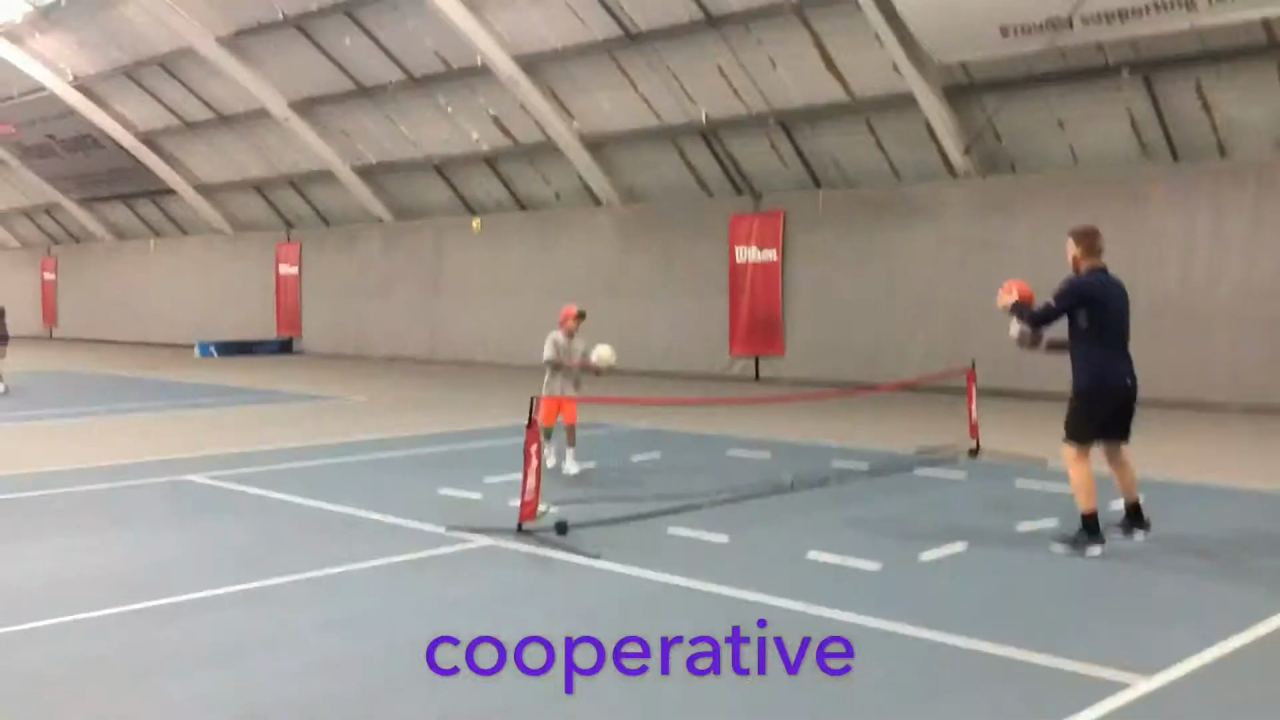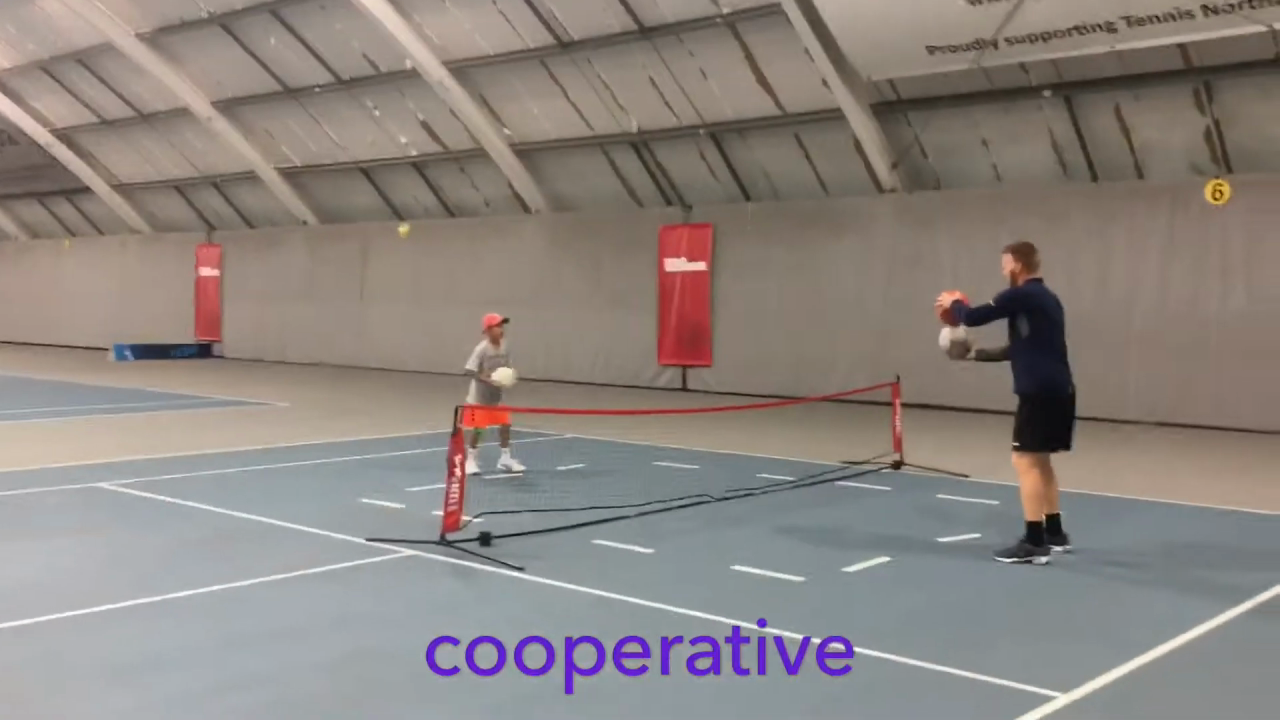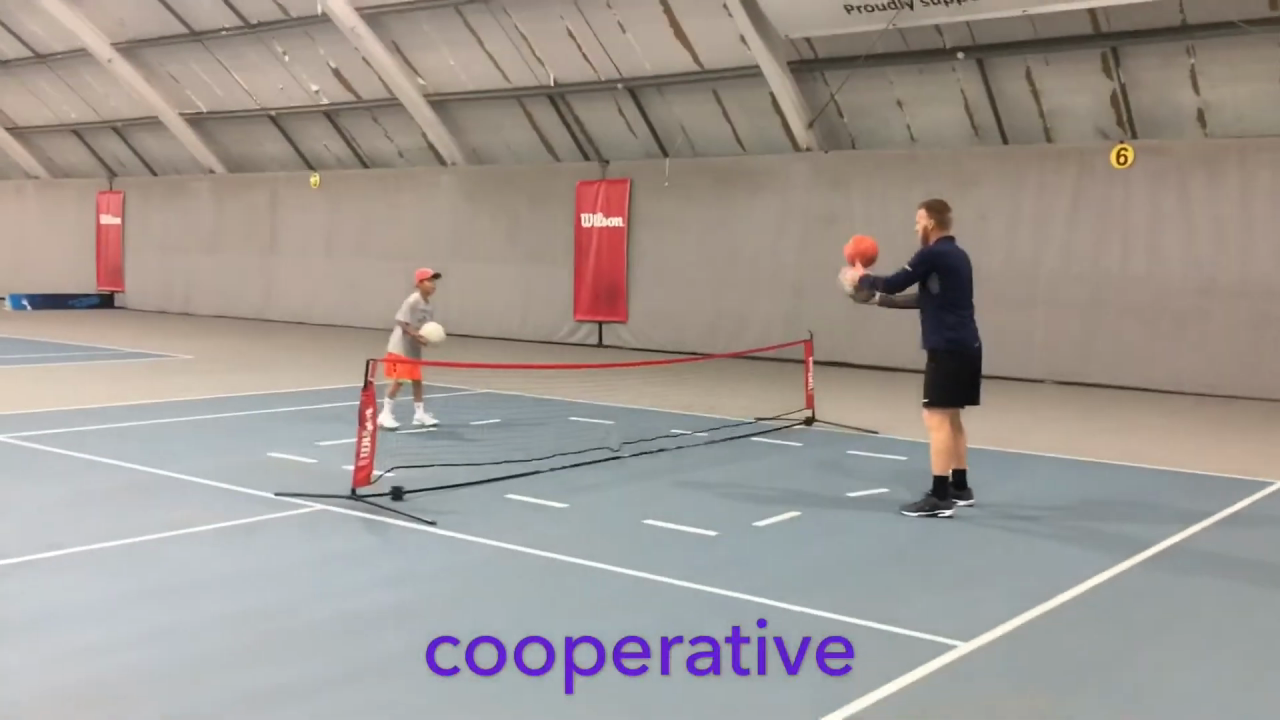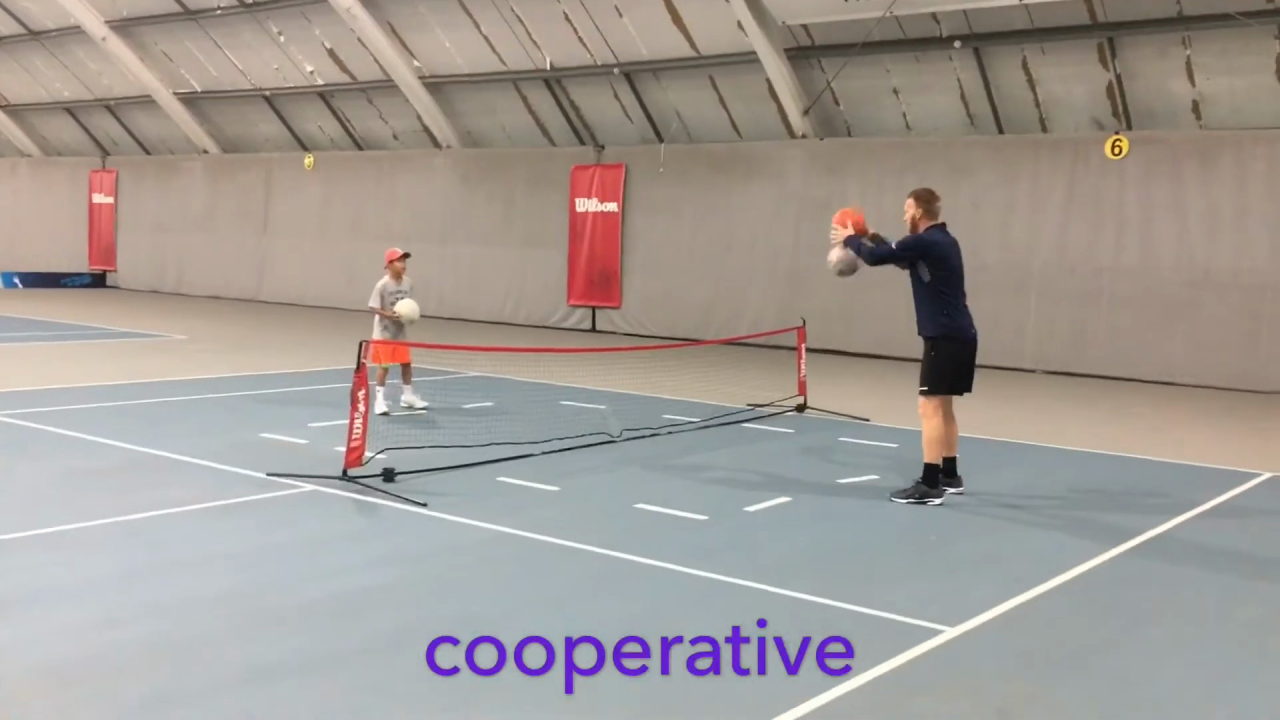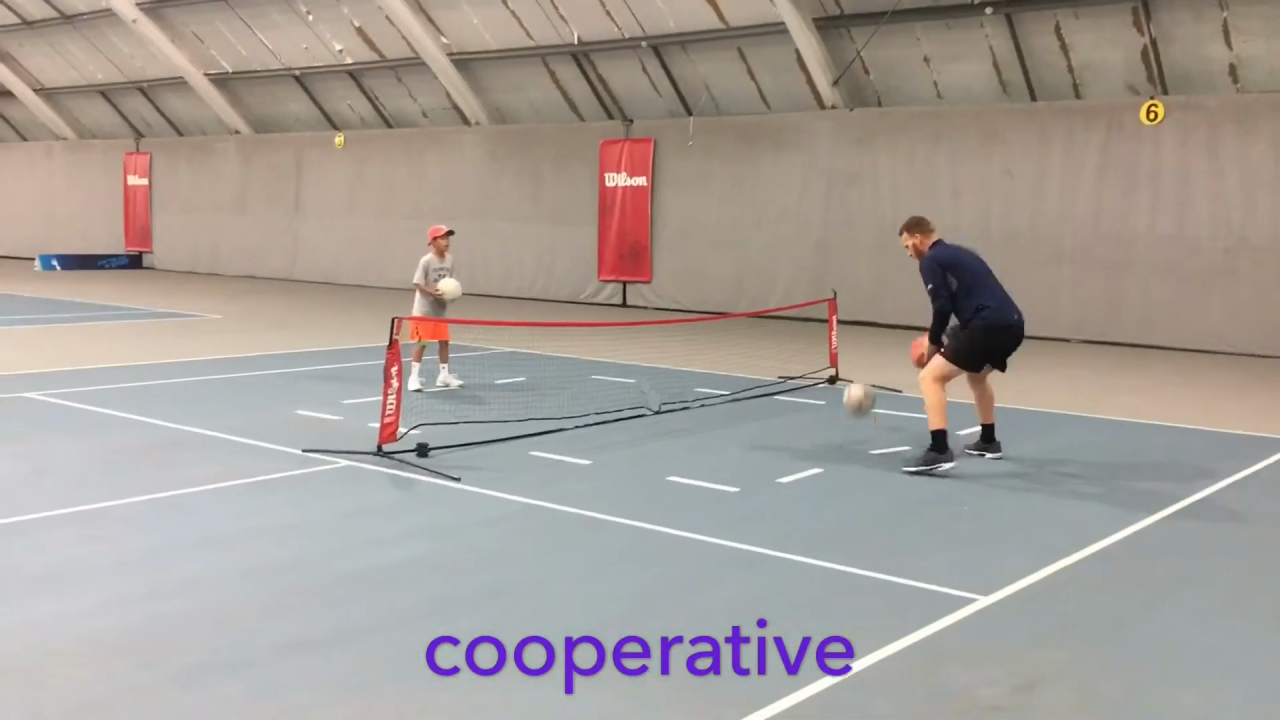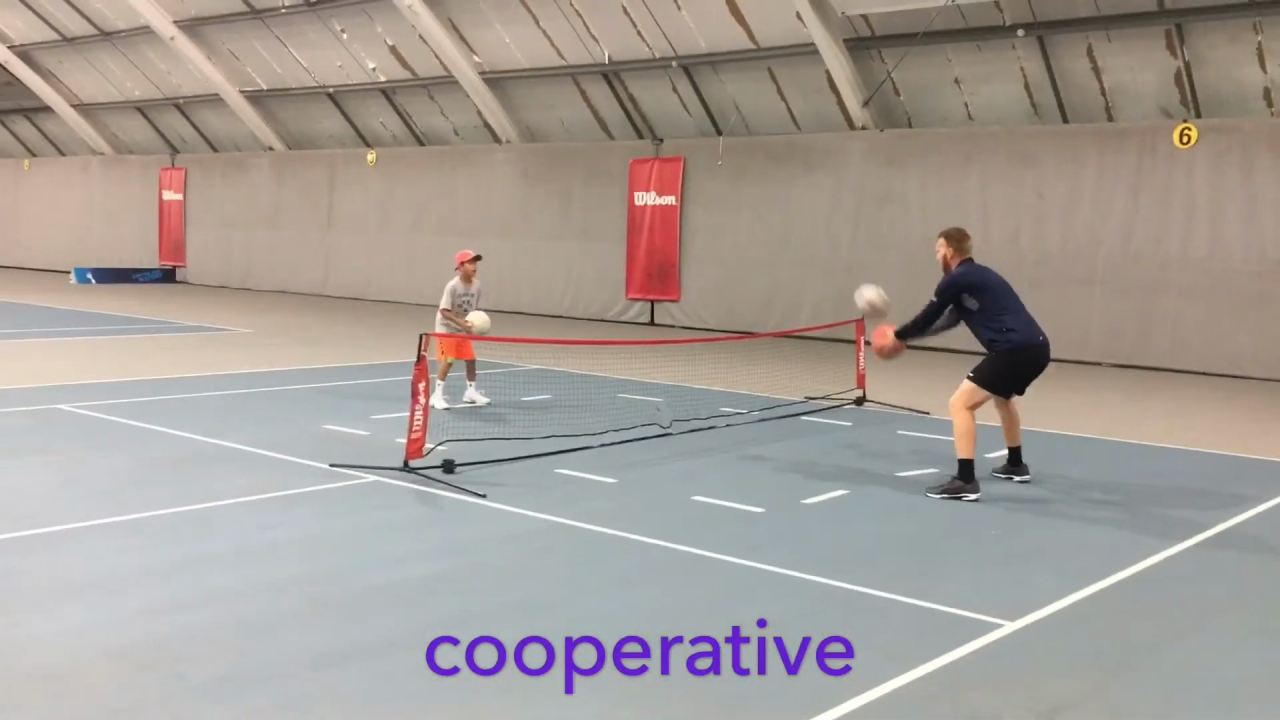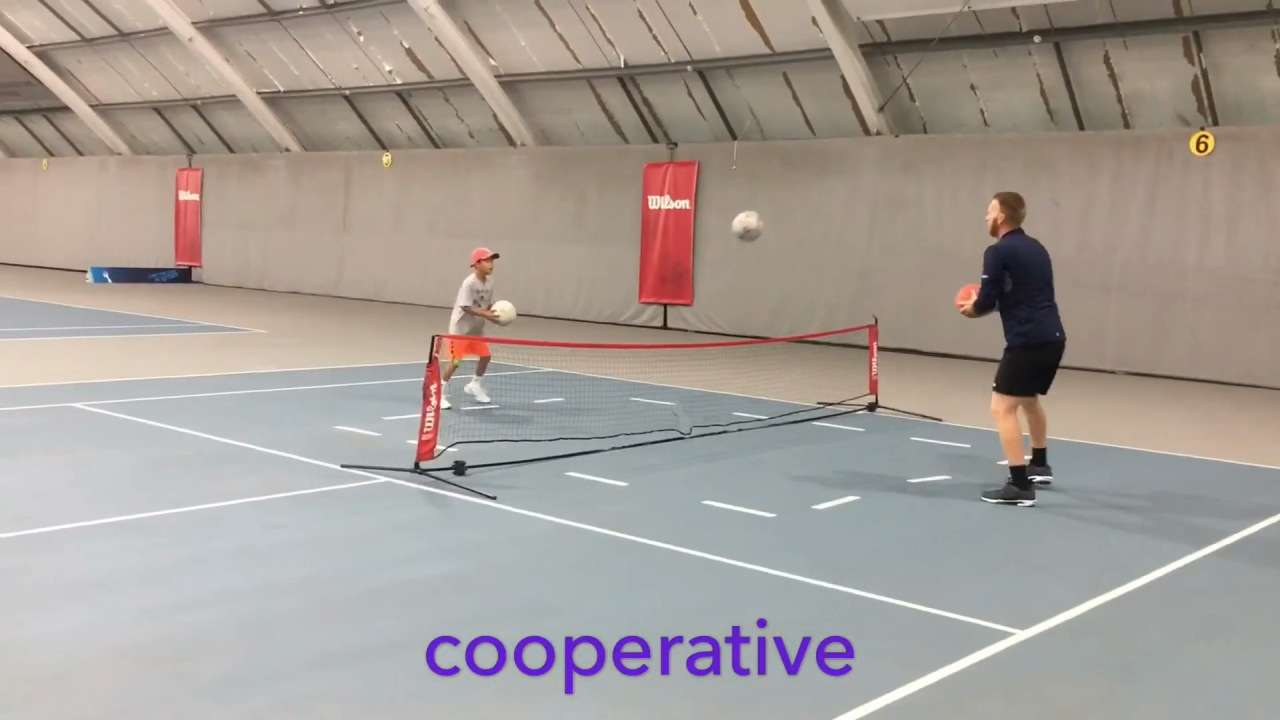
dt=0.5s
person 1, frame 1
left shoulder: (1079, 286)
right shoulder: (1115, 287)
left elbow: (1039, 320)
left wrist: (1015, 305)
right wrist: (1050, 344)
left hip: (1095, 384)
right hip: (1122, 381)
left knee: (1075, 453)
right knee: (1114, 449)
left ankle: (1090, 533)
right ankle: (1135, 519)
person 1, frame 2
left shoulder: (1021, 296)
right shoulder: (1045, 298)
left elbow: (974, 317)
left wrist: (953, 304)
right wrist: (976, 355)
left hip: (1040, 392)
right hip: (1057, 390)
left knee: (1025, 462)
right knee: (1040, 462)
left ankle: (1034, 543)
right ankle: (1054, 532)
person 1, frame 3
left shoulder: (933, 255)
right shoulder: (956, 256)
left elbow: (894, 282)
right elbow: (926, 298)
left wrist: (861, 279)
right wrist: (878, 298)
left hip: (948, 349)
right hip: (965, 347)
left knee: (936, 419)
right knee: (951, 418)
left ankle: (939, 497)
right ankle: (960, 487)
person 1, frame 4
left shoulder: (923, 242)
right shoulder: (943, 241)
left elbow: (875, 257)
right elbow: (895, 256)
left wrist: (848, 240)
right wrist: (870, 238)
left hip: (944, 336)
right hip: (960, 334)
left knee: (930, 407)
right knee: (942, 406)
left ankle: (930, 484)
right ankle: (949, 475)
person 1, frame 5
left shoulder: (931, 260)
right shoulder: (957, 254)
left elbow: (942, 307)
left wrist: (933, 342)
right wrist: (946, 340)
left hip: (990, 326)
right hip: (1012, 324)
left knee: (930, 378)
right knee: (976, 374)
left ankle: (939, 451)
right ankle: (988, 441)
person 1, frame 6
left shoulder: (956, 280)
right shoulder: (979, 275)
left elbow: (929, 316)
right elbow: (949, 319)
left wrist: (900, 336)
right wrist: (913, 335)
left hip: (1014, 350)
right hip: (1036, 348)
left knee: (961, 403)
right knee: (1001, 396)
left ankle: (965, 480)
right ankle: (1016, 464)
person 1, frame 7
left shoulder: (998, 251)
right shoulder: (1035, 248)
left elbow: (987, 299)
left wrist: (975, 307)
right wrist: (986, 303)
left hip: (1027, 342)
right hip: (1052, 338)
left knee: (1002, 408)
right knee: (1029, 400)
left ankle: (1020, 486)
right ankle: (1040, 465)
